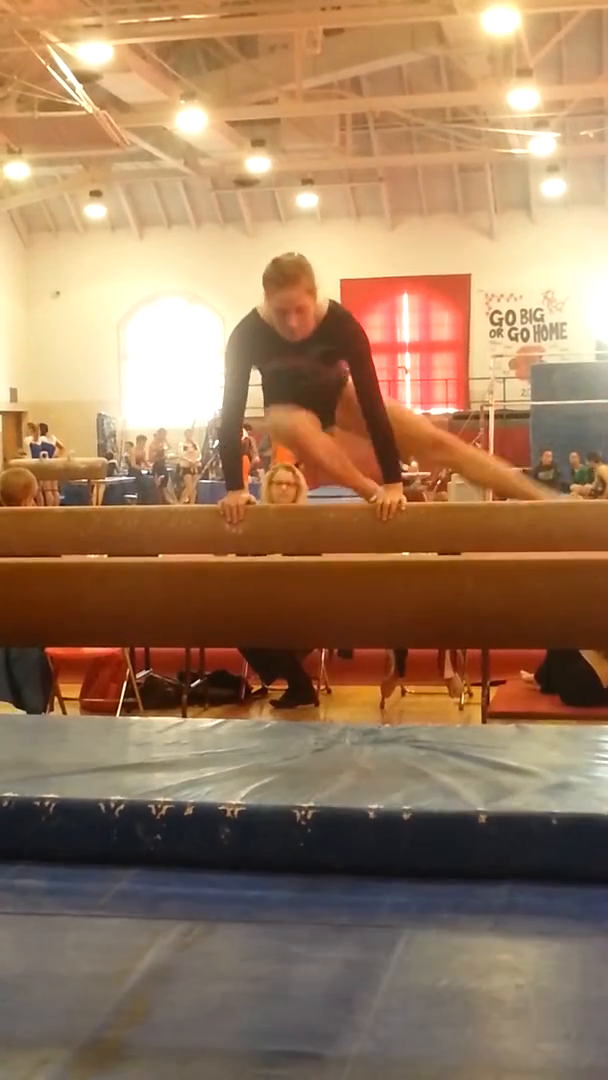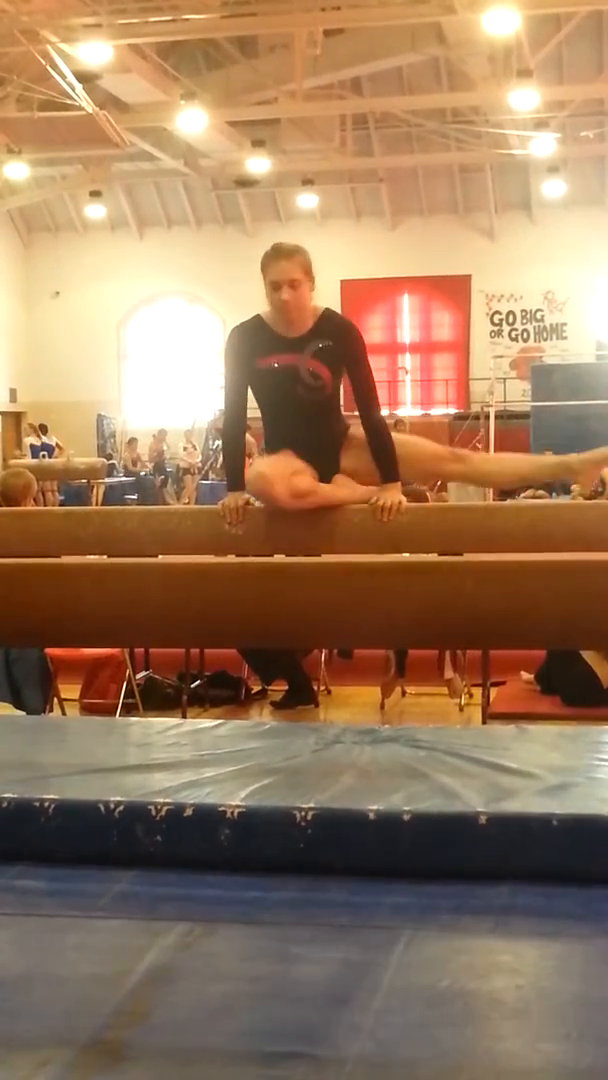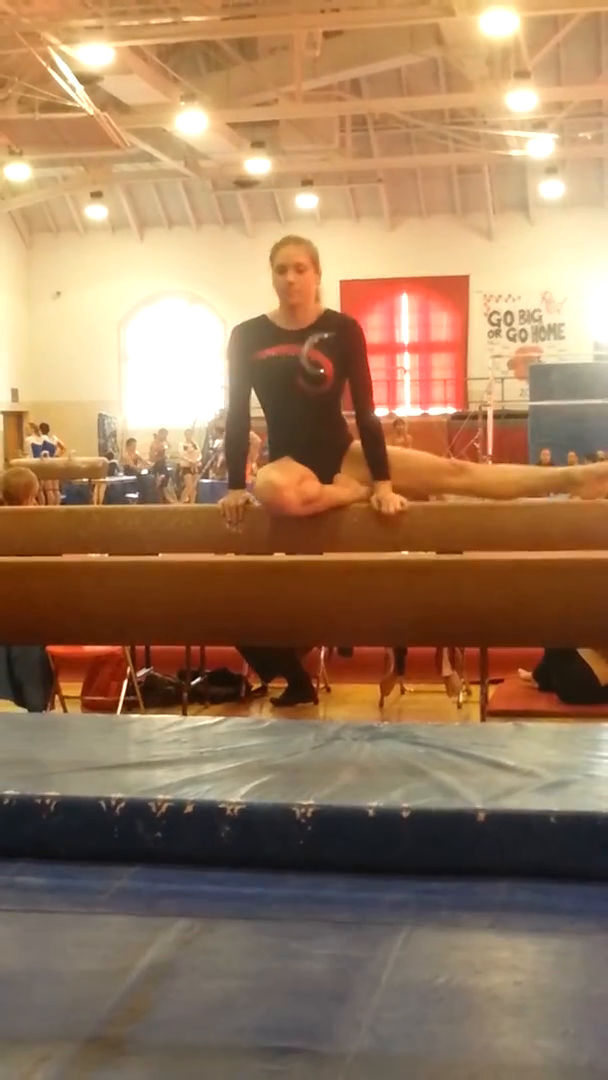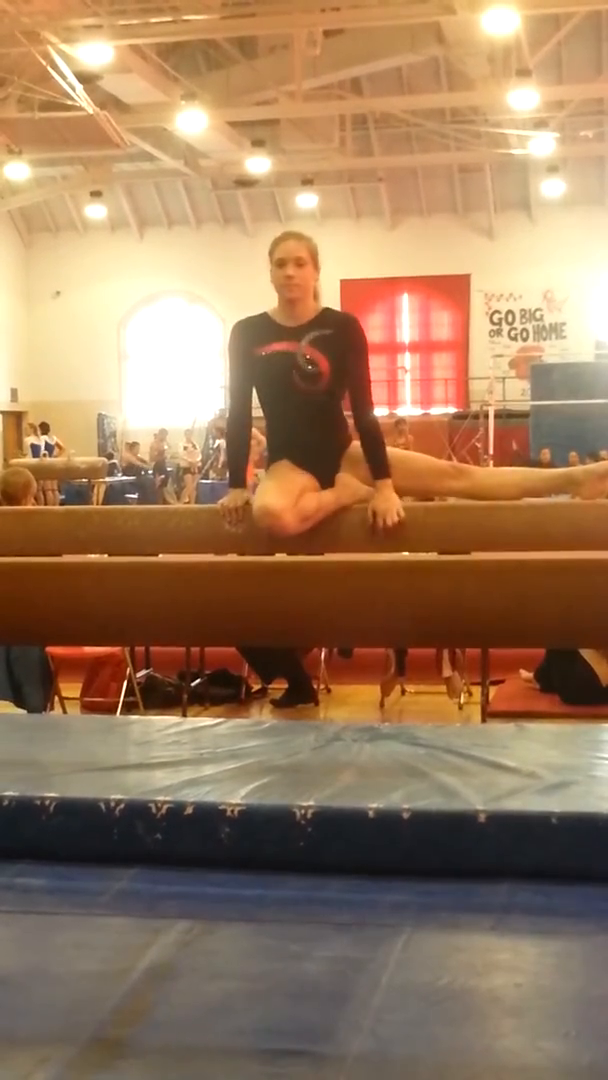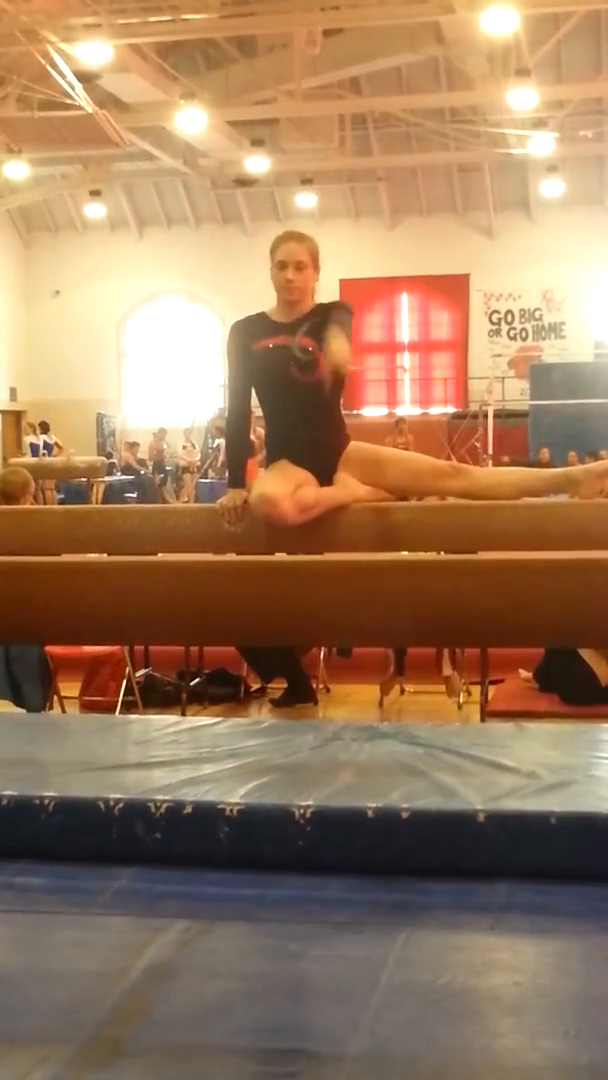
dt=0.3s
person 1, frame 1
left shoulder: (340, 322)
right shoulder: (248, 336)
left elbow: (371, 403)
right elbow: (231, 412)
left wrist: (393, 483)
right wrist: (234, 487)
left hip: (336, 395)
right hip: (289, 407)
left knee: (435, 441)
right knee: (294, 429)
left ankle: (540, 499)
right ankle: (374, 493)
person 1, frame 2
left shoulder: (339, 330)
right shoulder: (244, 338)
left elbow: (370, 410)
right elbow: (233, 417)
left wrist: (391, 482)
right wrist: (235, 488)
left hip: (340, 444)
right hip: (290, 456)
left knee: (453, 459)
right knee: (264, 482)
left ankle: (571, 466)
right ankle: (359, 493)
person 1, frame 3
left shoulder: (343, 330)
right shoulder: (247, 337)
left elbow: (365, 411)
right elbow: (237, 415)
left wrist: (383, 481)
right wrist: (235, 486)
left hip: (342, 452)
right hip: (290, 461)
left knee: (454, 472)
right knee: (272, 490)
left ankle: (573, 478)
right ankle: (356, 492)
person 1, frame 4
left shoulder: (342, 327)
right shoulder: (247, 333)
left elbow: (363, 410)
right elbow: (238, 412)
left wrist: (384, 484)
right wrist: (236, 485)
left hip: (341, 452)
right hip: (290, 462)
left knee: (452, 474)
right knee: (273, 515)
left ankle: (574, 478)
right ankle: (351, 491)
person 1, frame 5
left shoulder: (330, 315)
right shoulder: (245, 332)
left elbow: (342, 322)
right elbow: (237, 410)
left wrist: (338, 335)
right wrist: (235, 484)
left hip: (339, 450)
right hip: (288, 460)
left knee: (450, 474)
right knee: (270, 502)
left ankle: (572, 477)
right ankle: (354, 491)
